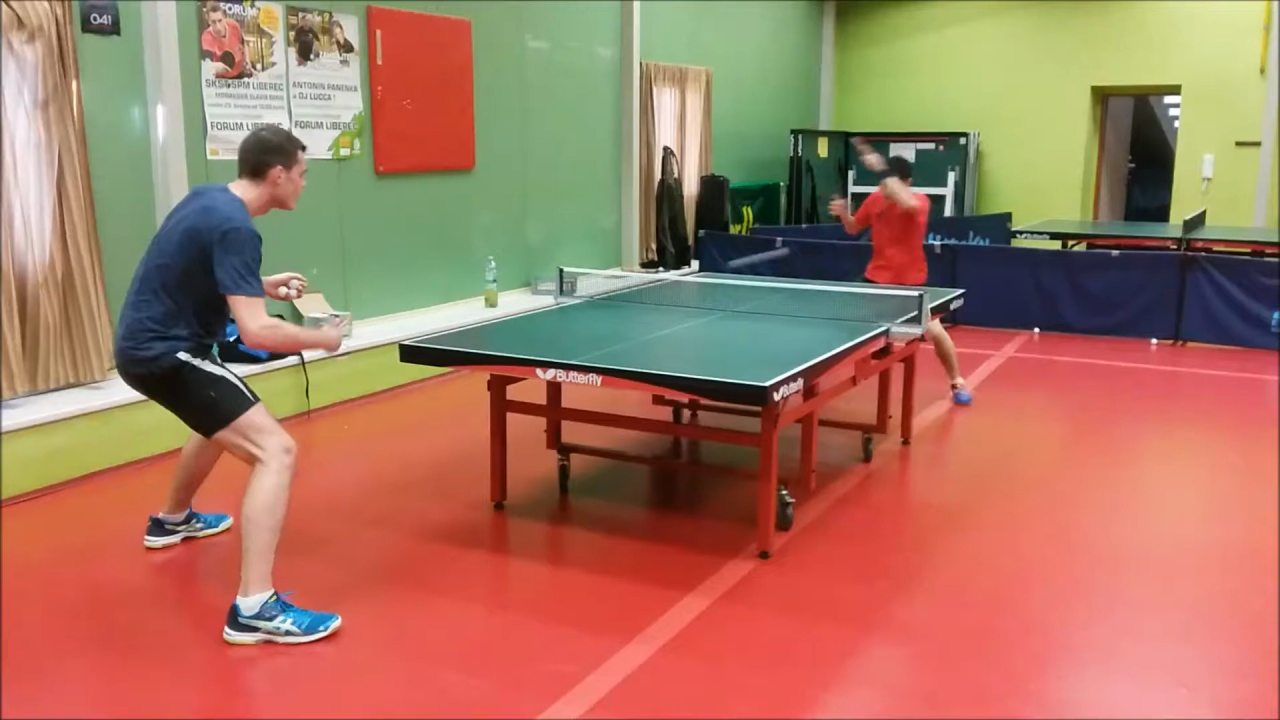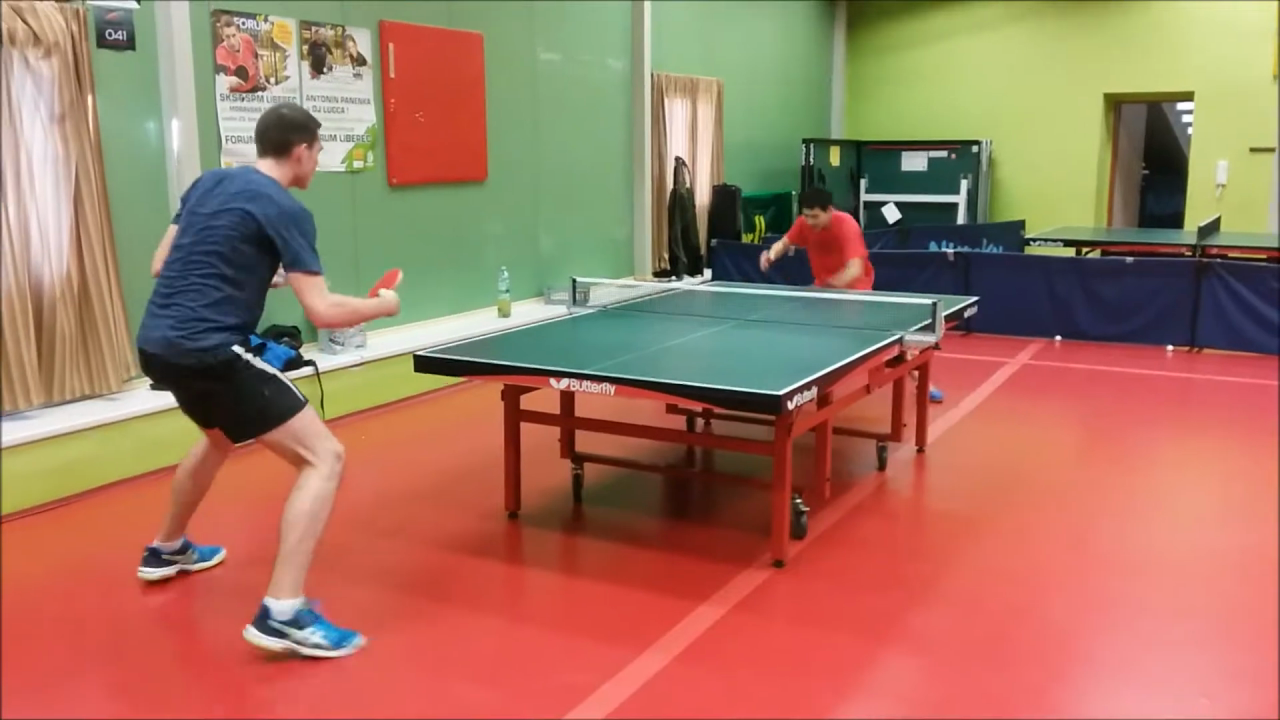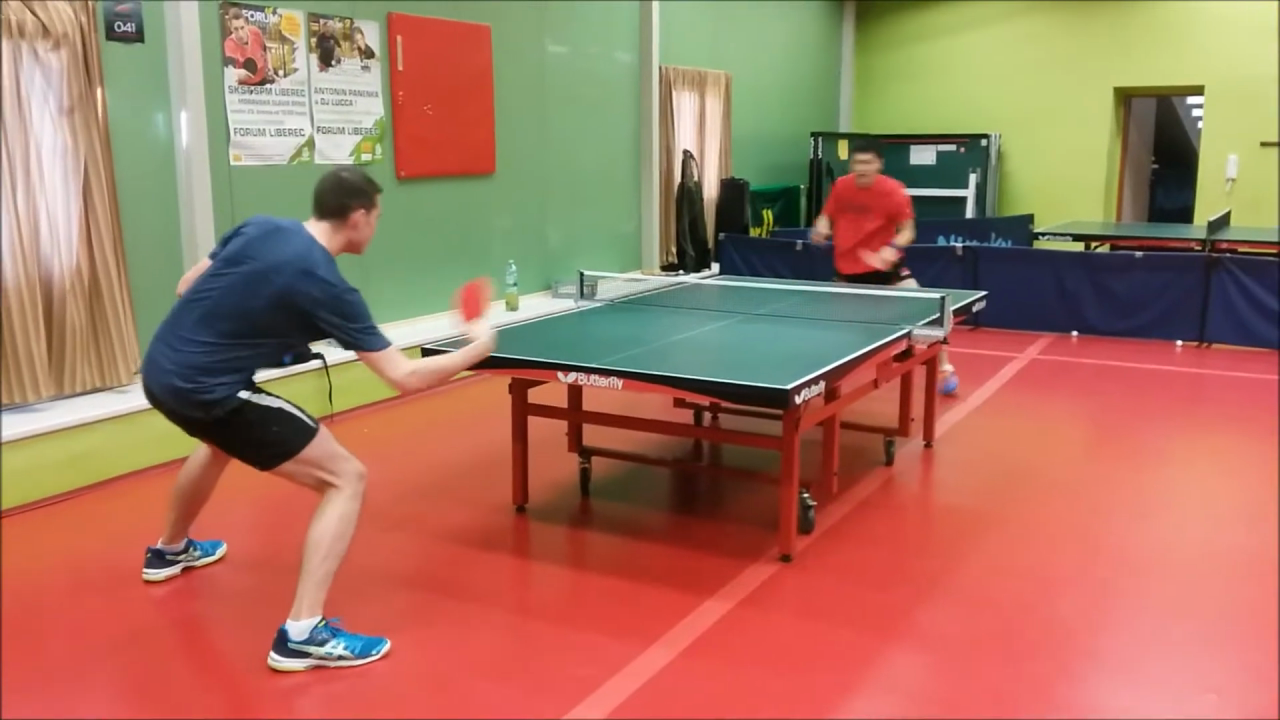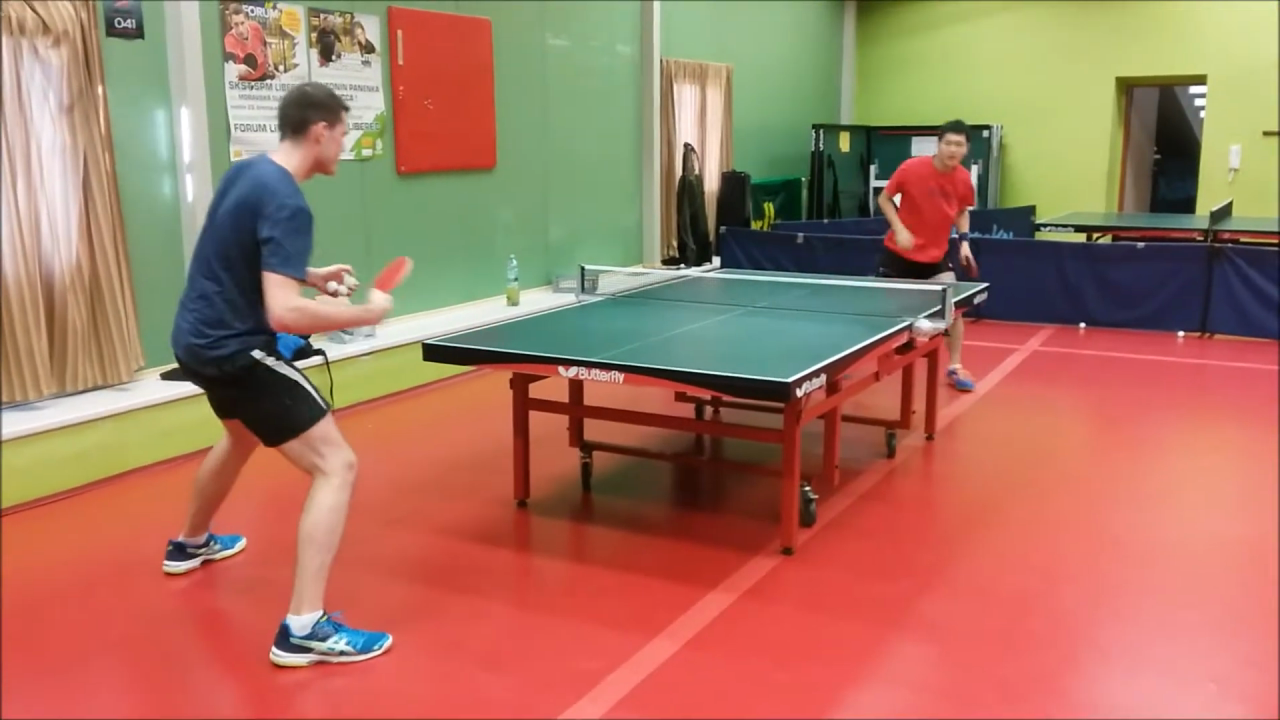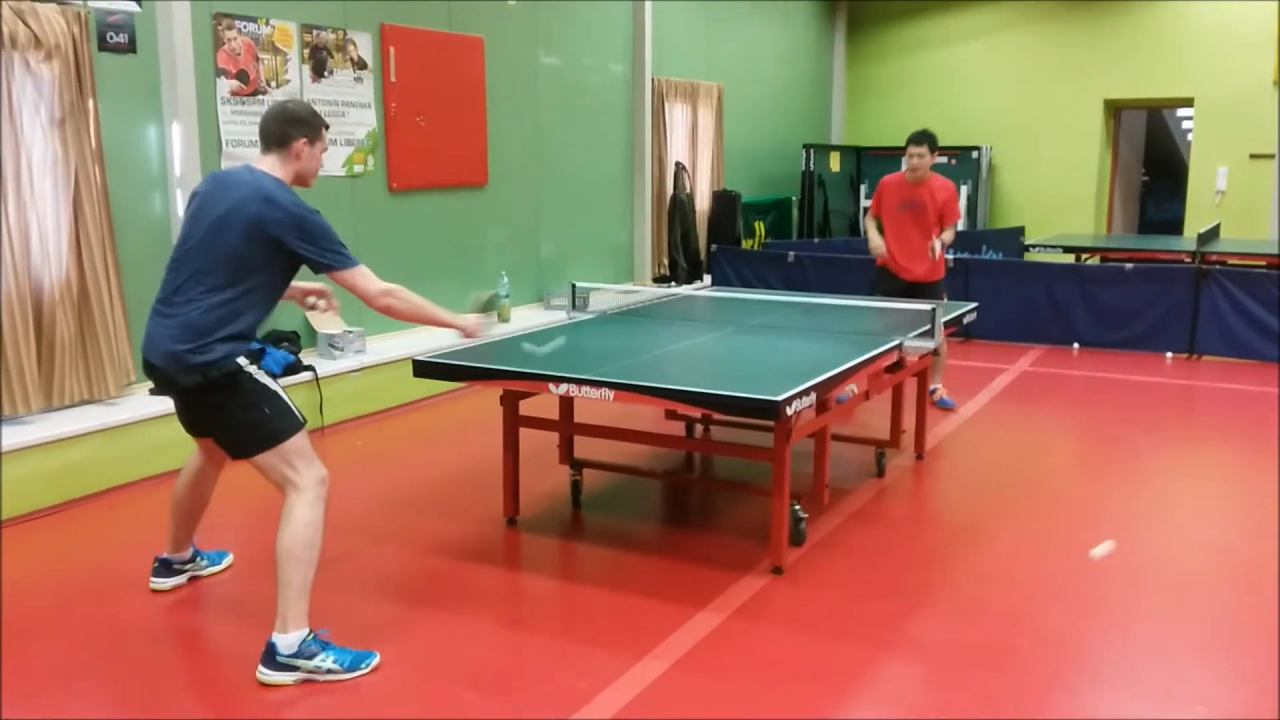
dt=0.5s
person 1, frame 1
left shoulder: (208, 197)
right shoulder: (235, 228)
right elbow: (255, 332)
left wrist: (263, 284)
right wrist: (321, 337)
left hip: (148, 342)
right hip: (164, 352)
left knee: (224, 420)
right knee: (275, 451)
left ankle: (171, 519)
right ankle: (254, 607)
person 1, frame 2
left shoulder: (208, 182)
right shoulder: (286, 211)
left elbow: (161, 264)
right elbow: (322, 311)
right wrist: (383, 305)
left hip: (159, 344)
right hip: (210, 350)
left knee: (219, 437)
right knee: (323, 458)
left ankle: (167, 549)
right ankle: (280, 613)
person 1, frame 3
left shoulder: (257, 228)
right shoulder: (324, 287)
left elbow: (187, 288)
right elbow: (404, 378)
right wrist: (476, 348)
left hip: (163, 370)
right hip: (207, 390)
left knee: (221, 443)
right knee: (346, 479)
left ankle: (169, 550)
right ankle: (301, 634)
person 1, frame 4
left shoulder: (245, 172)
right shoulder: (286, 204)
right elbow: (284, 314)
left wrist: (315, 275)
right wrist: (365, 312)
left hip: (196, 338)
right hip: (236, 349)
left knee: (242, 437)
right knee: (336, 465)
left ankle: (190, 543)
right ankle: (303, 627)
person 1, frame 5
left shoulder: (215, 183)
right shoulder: (287, 212)
right elbow: (379, 293)
left wrist: (286, 289)
right wrist: (456, 321)
left hip: (162, 349)
right hip: (209, 358)
left knee: (212, 450)
right knee: (307, 481)
left ankle: (175, 559)
right ankle: (289, 646)
person 2, frame 1
left shoulder: (919, 202)
right shoulder: (874, 200)
left elbow: (907, 204)
right elbow: (853, 229)
left wrist: (881, 171)
right wrist: (844, 214)
left hip: (910, 281)
right hip: (876, 277)
left knee: (934, 331)
left ankle: (956, 381)
person 2, frame 2
left shoulder: (846, 226)
right shoulder: (806, 222)
left elbow: (855, 270)
right elbow: (785, 242)
left wrist: (825, 288)
right wrist: (772, 253)
left hip: (854, 289)
right hip: (823, 287)
left ankle: (918, 379)
person 2, frame 3
left shoulder: (894, 190)
right shoulder: (841, 186)
left elbow: (908, 231)
right elbow: (827, 215)
left wrist: (893, 249)
right wrist: (821, 228)
left hip: (884, 264)
right hip: (847, 267)
left ankle: (945, 368)
person 2, frame 4
left shoulder: (964, 179)
right shoulder: (912, 168)
right elbow: (884, 197)
left wrist: (964, 240)
right wrist: (898, 228)
left hip: (936, 254)
right hip: (900, 252)
left ankle: (955, 368)
person 2, frame 5
left shoulder: (945, 189)
right shoulder: (888, 184)
left elbow: (949, 230)
right elbow: (871, 216)
left wrist: (940, 242)
right wrist: (874, 236)
left hip: (929, 275)
right hip: (891, 270)
left ankle: (936, 387)
